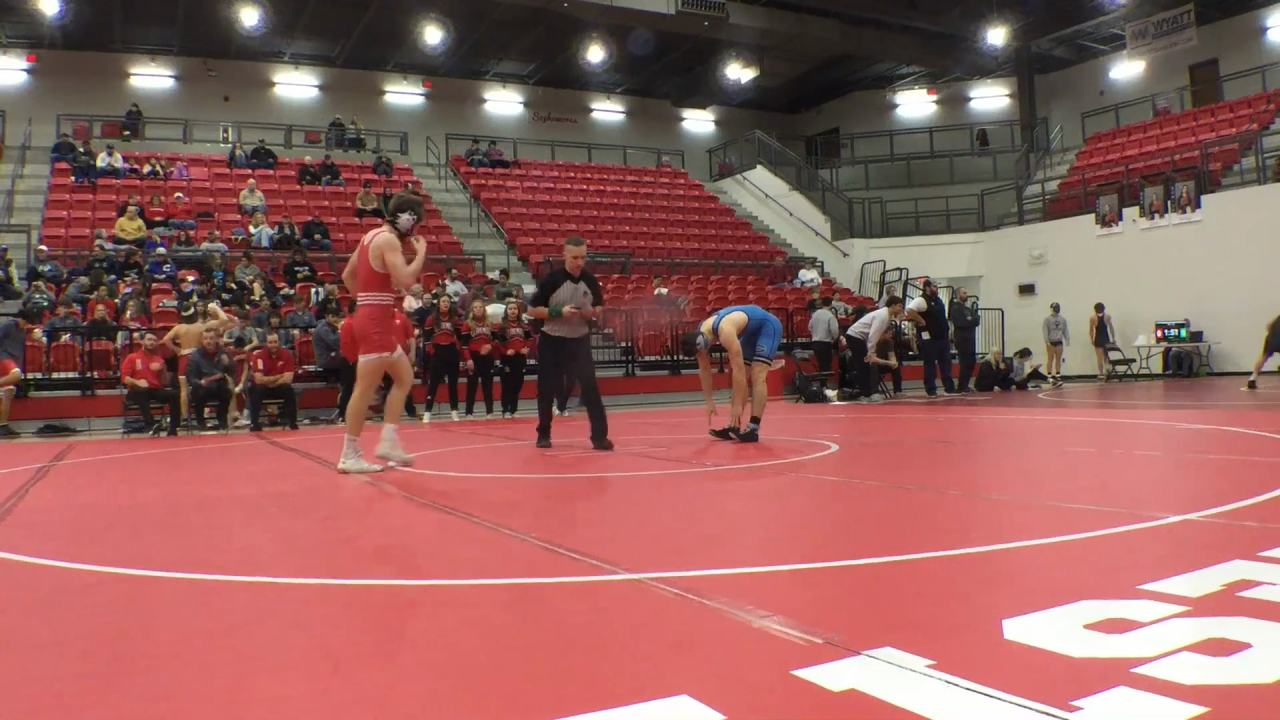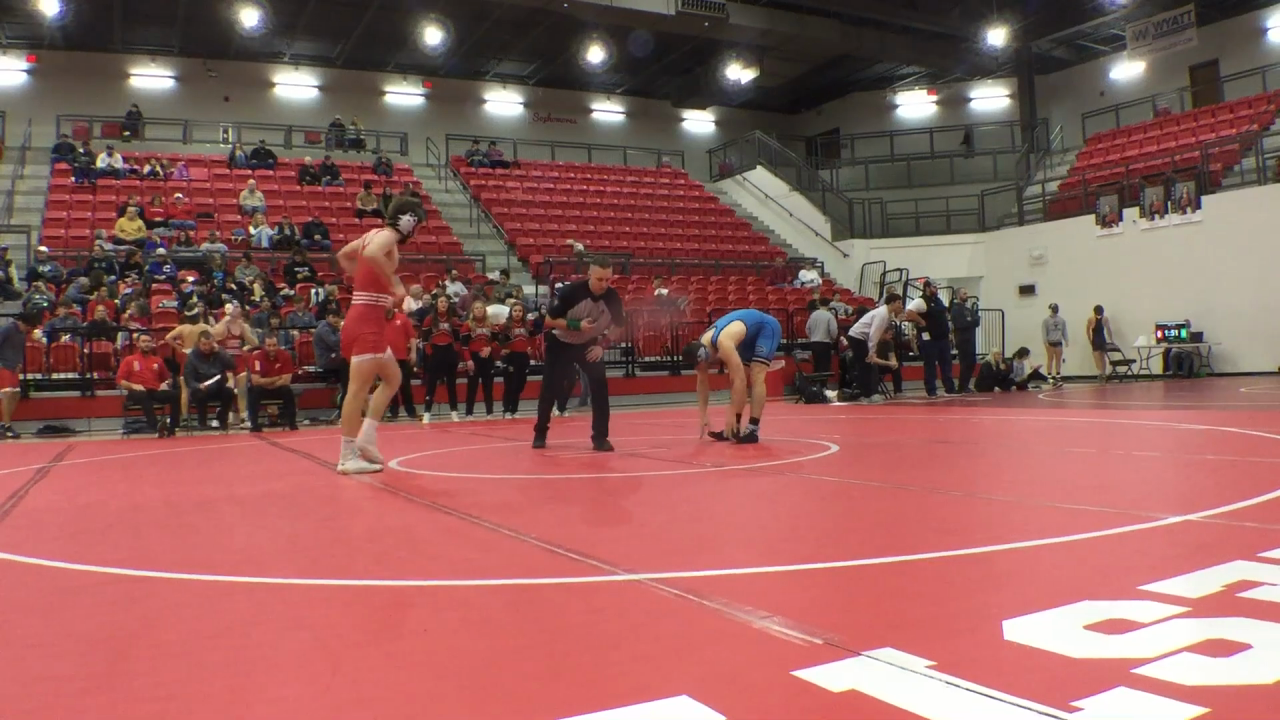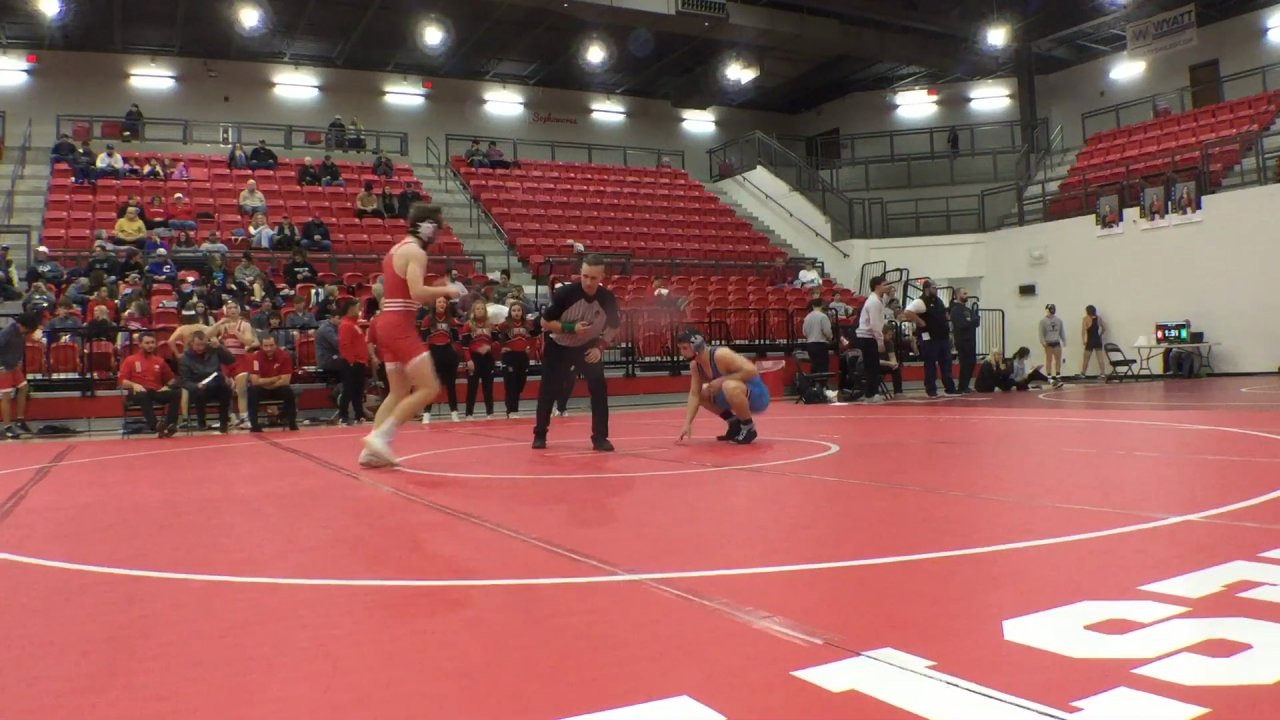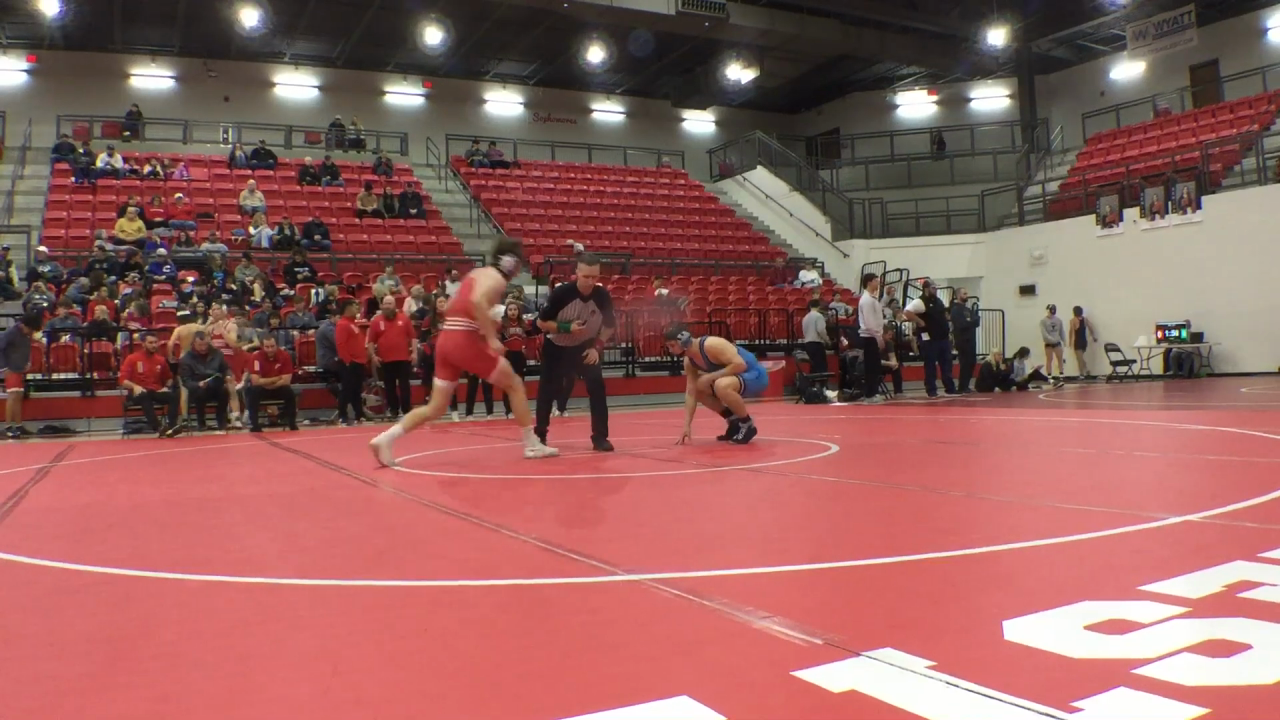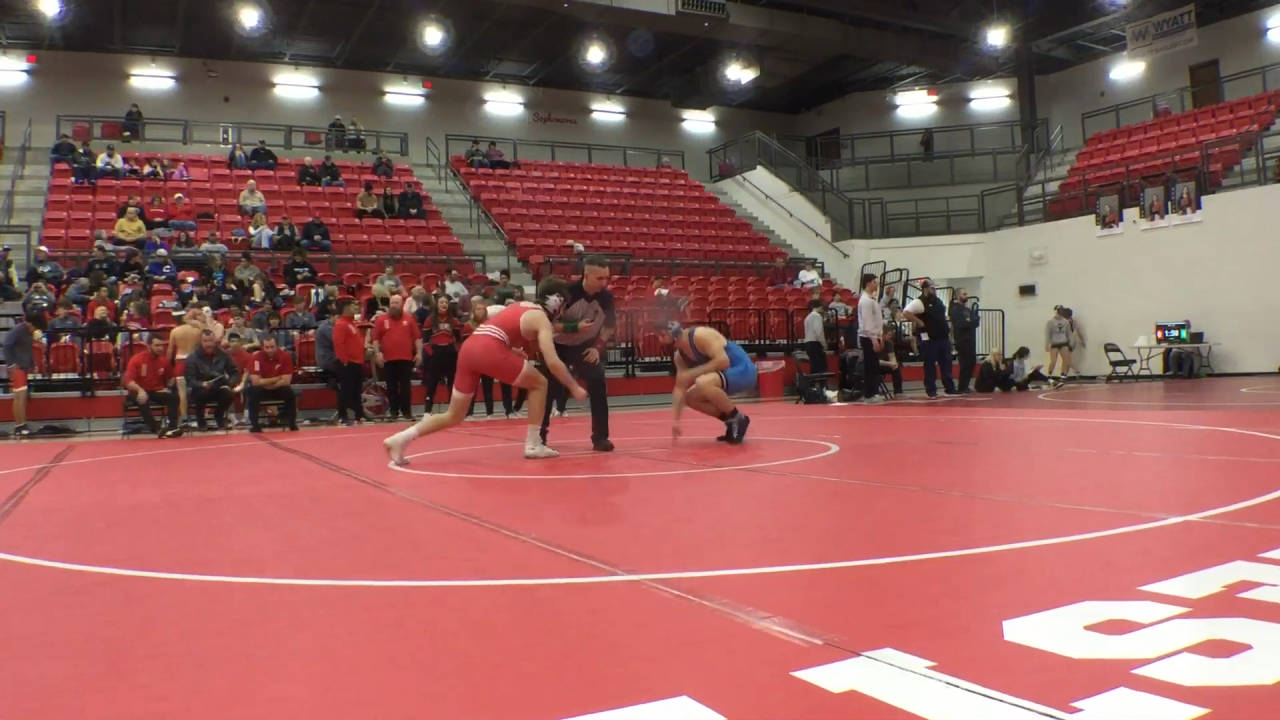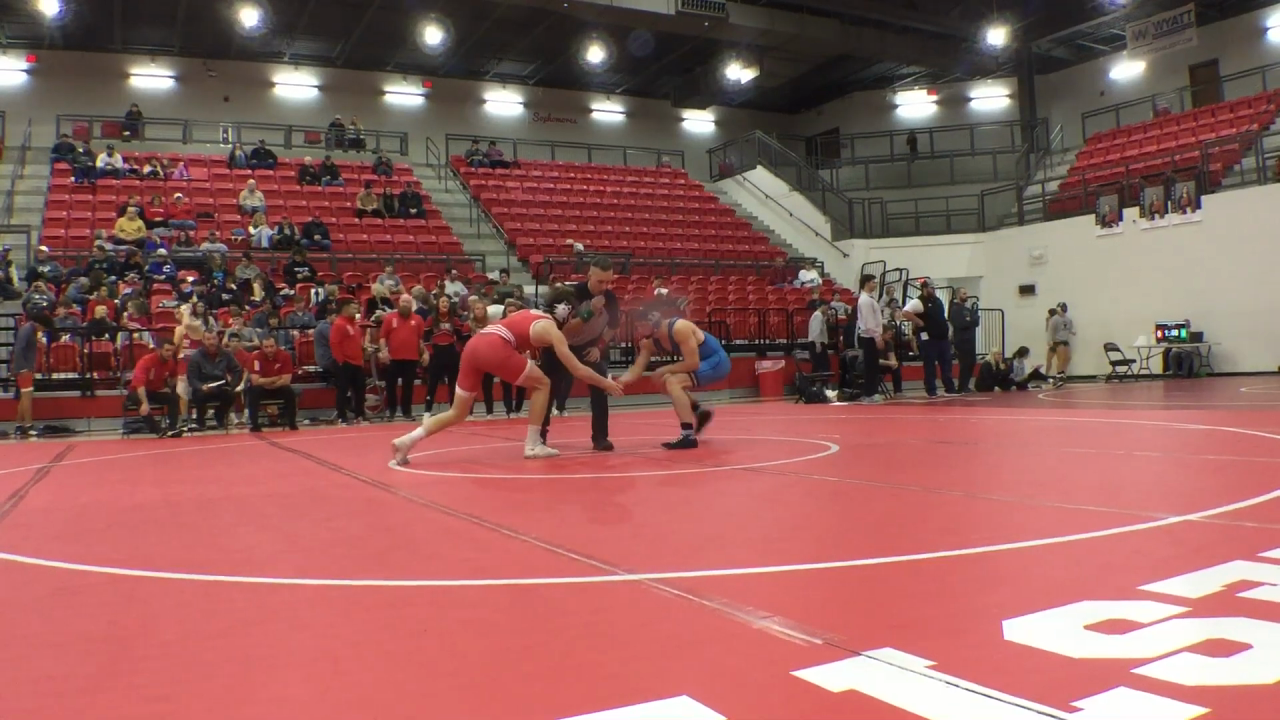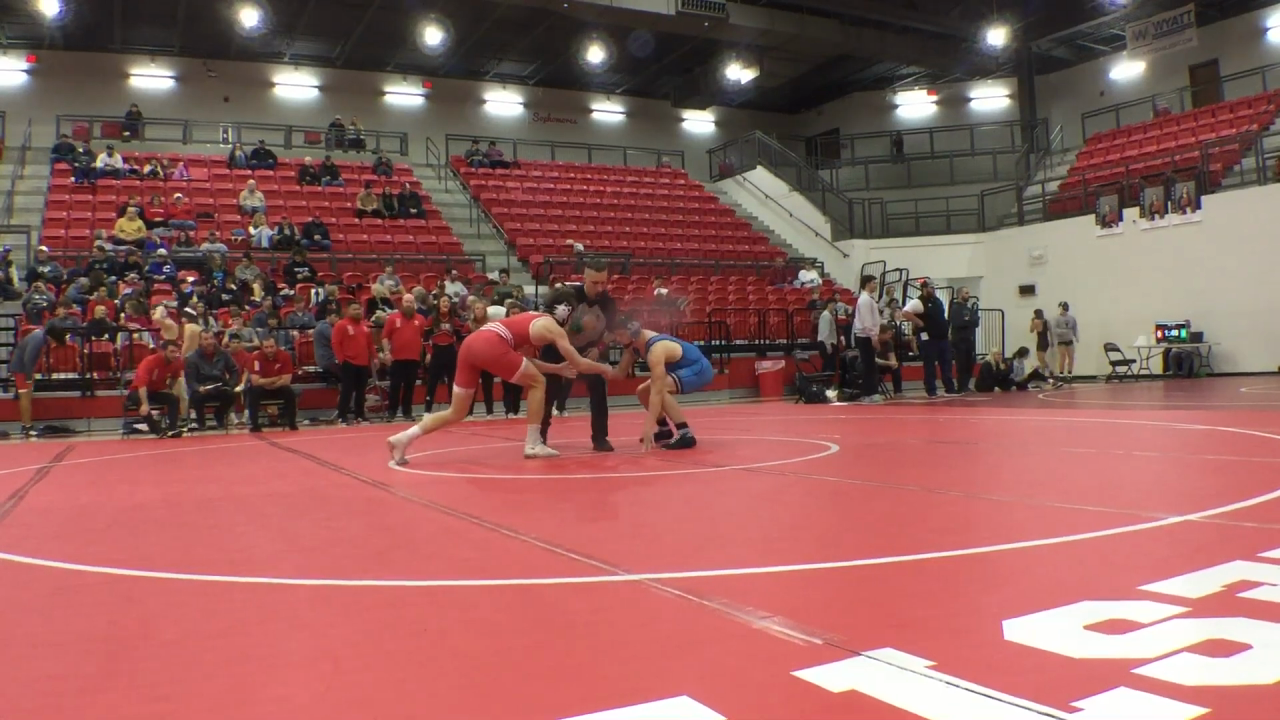
dt=0.4s
person 1, frame 1
left shoulder: (372, 236)
right shoulder: (389, 240)
left elbow: (348, 275)
right elbow: (405, 280)
right wrist: (420, 254)
left hip: (369, 317)
right hip: (376, 320)
left knee: (405, 378)
right knee: (366, 389)
left ankle: (389, 444)
right ankle: (350, 456)
person 1, frame 2
left shoulder: (374, 235)
right shoulder: (387, 237)
left elbow: (342, 255)
right elbow: (371, 254)
right wrist: (393, 285)
left hip: (364, 319)
right hip: (367, 321)
left knee: (392, 378)
right knee: (358, 390)
left ankle: (365, 439)
right ankle: (348, 457)
person 1, frame 3
left shoulder: (399, 249)
right shoulder: (416, 252)
right elbow: (418, 293)
left wrist: (435, 292)
right wrist: (445, 291)
left hip: (387, 323)
right hip: (399, 325)
left knee: (399, 392)
right knee: (428, 390)
left ankle: (375, 450)
right ankle: (378, 435)
person 1, frame 4
left shoulder: (475, 274)
right shoulder: (497, 280)
left elbow: (450, 309)
right elbow: (477, 300)
right wrist: (492, 337)
left hip: (446, 340)
right hip: (465, 342)
left knee: (436, 407)
right knee: (515, 386)
left ankle: (387, 438)
right ankle: (532, 445)
person 1, frame 5
left shoulder: (521, 306)
right shoulder: (542, 320)
right elbow: (551, 360)
left wrist: (515, 352)
right wrist: (574, 386)
left hip: (469, 348)
right hip: (489, 350)
left knee: (453, 416)
right knee: (539, 384)
left ankle: (400, 440)
right ankle: (534, 445)
person 1, frame 6
left shoulder: (529, 314)
right shoulder: (552, 330)
right elbow: (577, 370)
right wrist: (607, 383)
left hip: (473, 346)
right hip: (493, 349)
left knee: (457, 414)
right knee: (541, 384)
left ankle: (407, 441)
right ankle: (533, 445)
person 1, frame 7
left shoulder: (533, 318)
right shoulder: (553, 327)
left elbow: (522, 359)
right elbow: (579, 363)
left wrist: (556, 368)
right wrist: (604, 369)
left hip: (471, 344)
right hip: (490, 346)
left knee: (455, 413)
right knee: (537, 383)
left ankle: (402, 439)
right ankle: (534, 444)
person 2, frame 1
left shoulder: (590, 280)
right shoulder: (551, 279)
left elbow: (600, 307)
right elbow: (532, 310)
left wrist: (592, 312)
right wrist: (559, 312)
left hip: (579, 340)
right hip: (552, 341)
left knee: (589, 385)
right knee: (547, 388)
left ankle: (599, 435)
right ankle: (544, 434)
person 2, frame 2
left shoulder: (612, 297)
right shoulder: (571, 291)
left elbow: (619, 325)
right elbow: (549, 320)
left wrist: (602, 345)
right wrist: (577, 325)
left hip: (589, 345)
right hip: (560, 343)
left knee: (599, 385)
right knee: (550, 388)
left ankle: (600, 437)
right ankle: (540, 433)
person 2, frame 3
left shoulder: (607, 298)
right shoulder: (565, 293)
left elbow: (614, 326)
right elbow: (545, 322)
left wrist: (600, 347)
right wrist: (571, 328)
left hip: (587, 347)
right hip: (558, 347)
left knee: (599, 386)
right knee: (549, 390)
left ankle: (600, 437)
right ankle: (540, 434)
person 2, frame 4
left shoulder: (602, 296)
right shoulder: (561, 293)
left elbow: (609, 326)
right elbow: (541, 322)
left wrist: (597, 347)
right wrist: (567, 328)
left hip: (585, 347)
right hip: (556, 347)
left knee: (597, 386)
right knee: (547, 390)
left ankle: (600, 437)
right ankle: (539, 434)
person 2, frame 5
left shoulder: (606, 297)
right shoulder: (566, 293)
left elbow: (610, 325)
left wrist: (598, 346)
right wrist: (574, 327)
left hip: (586, 346)
right hip: (558, 346)
left knee: (598, 385)
right knee: (548, 389)
left ankle: (600, 437)
right ankle: (539, 434)
person 2, frame 6
left shoulder: (610, 298)
right shoulder: (572, 293)
left elbow: (613, 326)
right elbow: (563, 327)
left wrist: (599, 346)
right wrist: (589, 312)
left hip: (589, 346)
left knee: (600, 386)
right knee: (549, 389)
left ankle: (600, 437)
right ankle: (539, 434)
person 2, frame 7
left shoulder: (607, 302)
left elbow: (612, 329)
left wrist: (599, 348)
right wrist: (580, 326)
left hip: (588, 350)
right hip: (558, 349)
left knee: (598, 387)
right knee: (549, 390)
left ankle: (600, 438)
right ankle: (539, 434)
